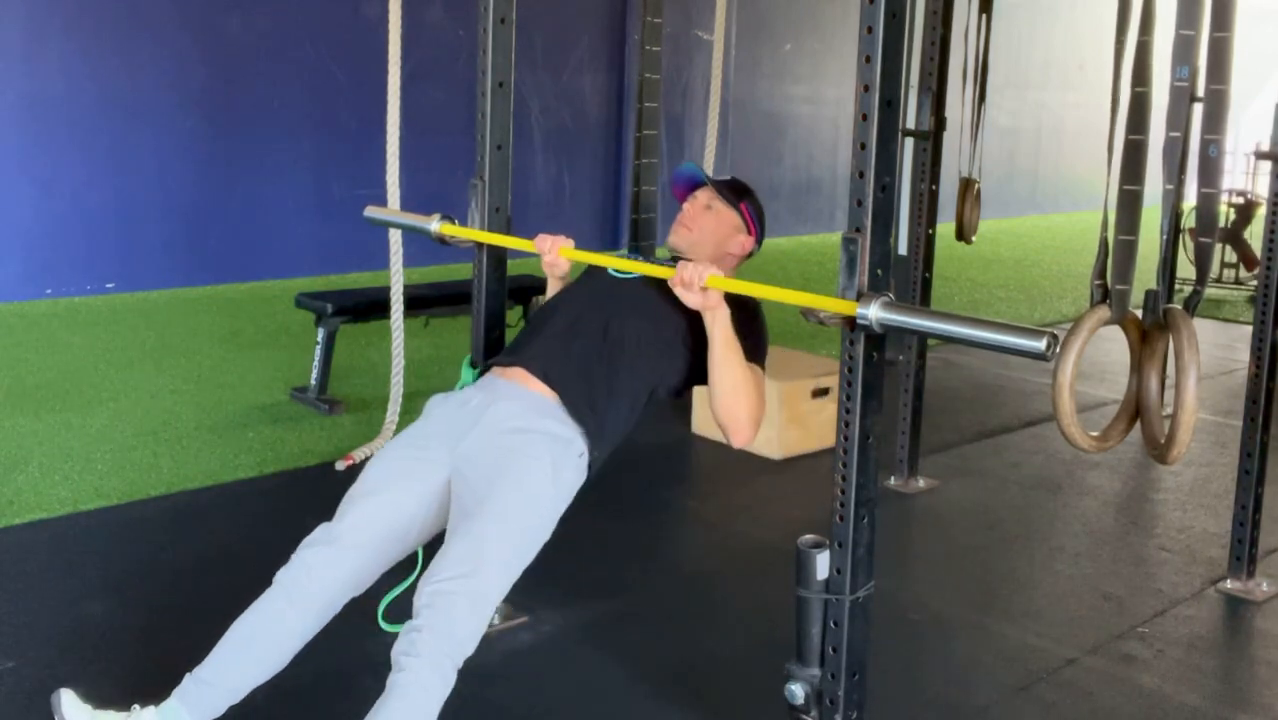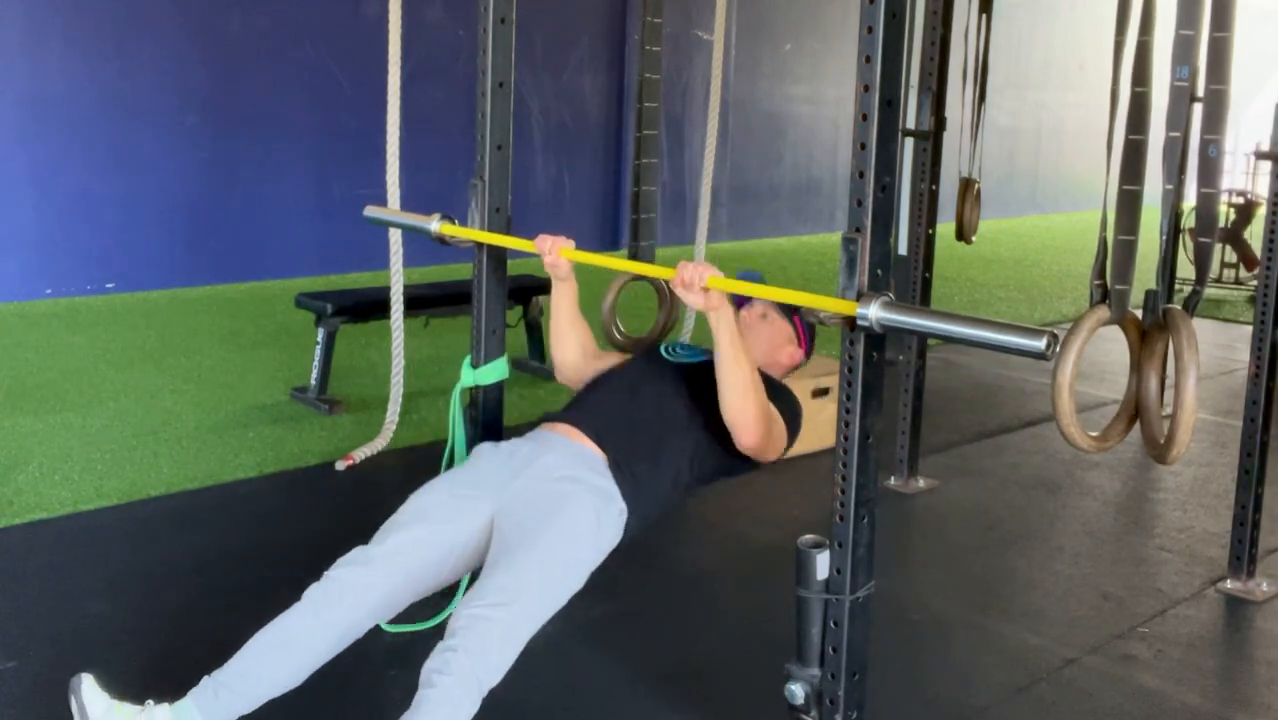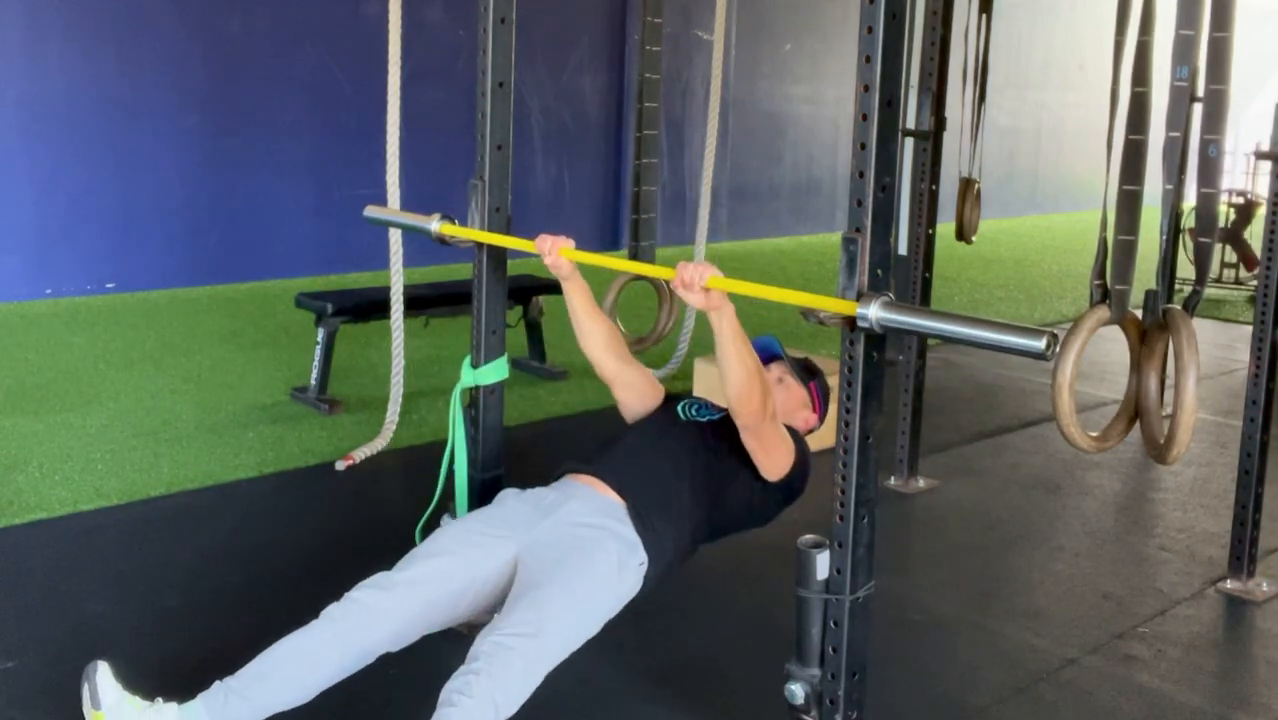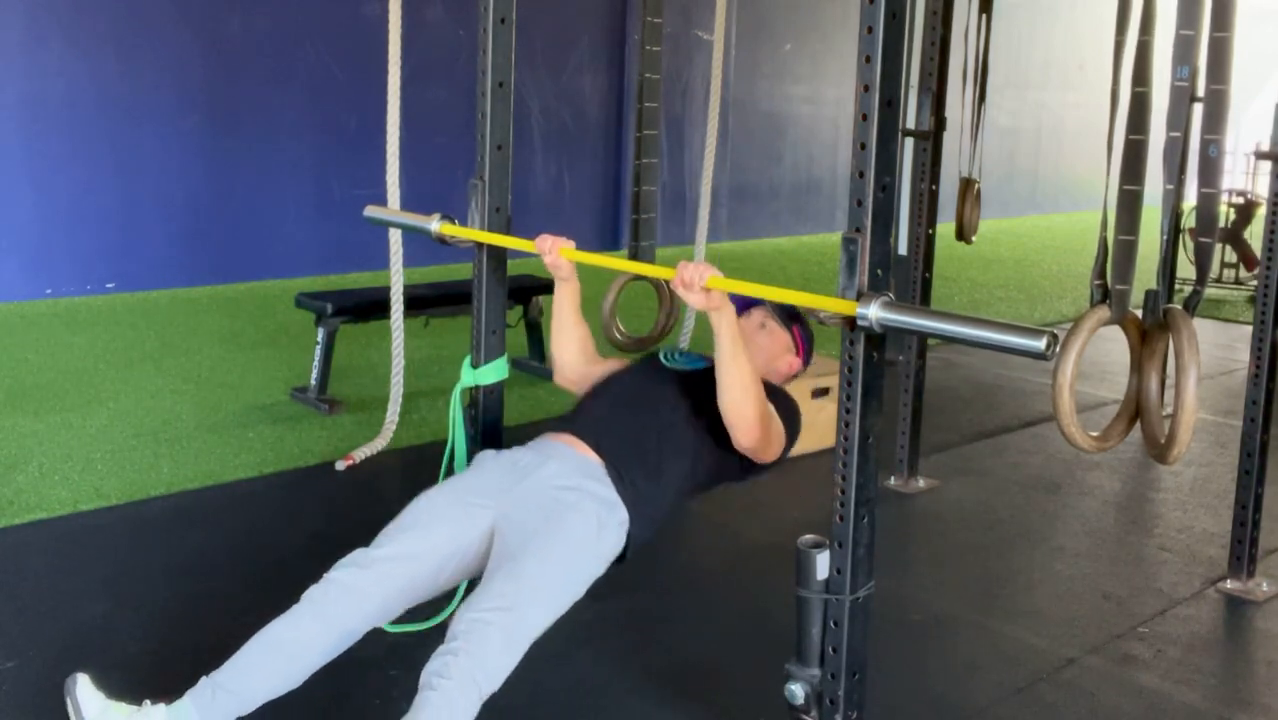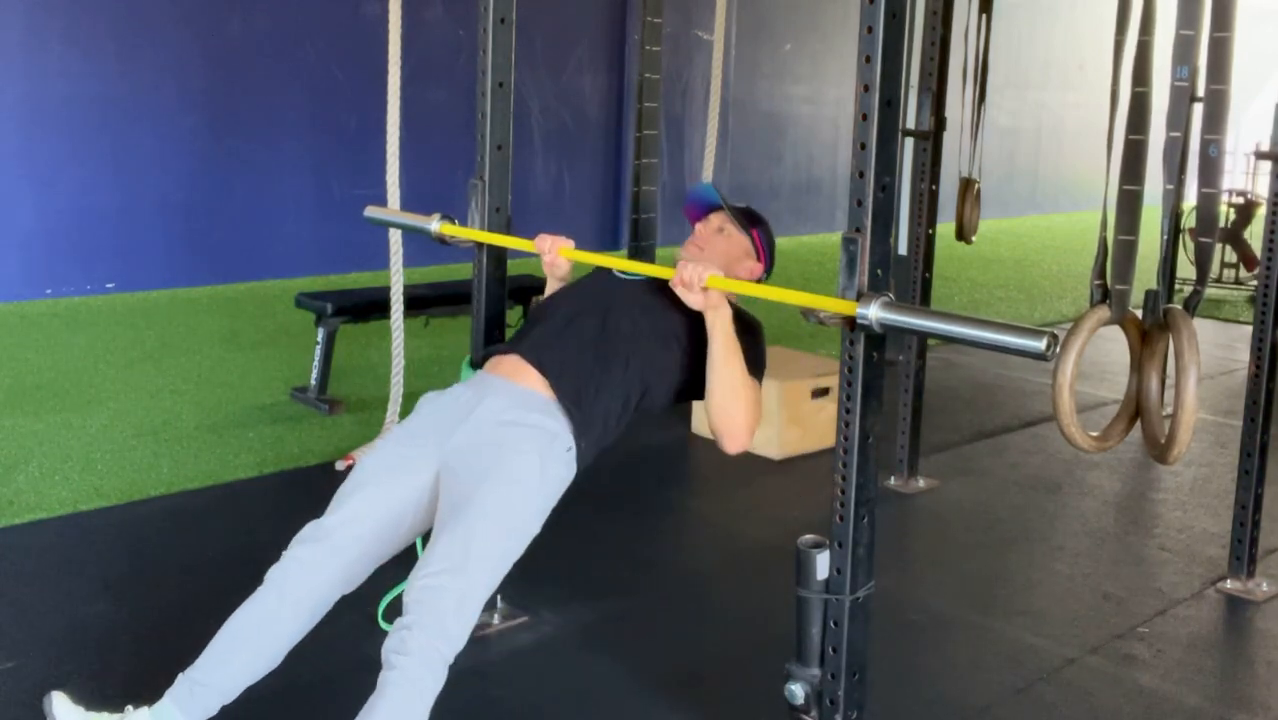
dt=0.5s
person 1, frame 1
left shoulder: (731, 314)
right shoulder: (627, 265)
left elbow: (740, 428)
left wrist: (715, 310)
right wrist: (557, 276)
left hip: (543, 440)
right hip: (467, 408)
left knee: (448, 611)
right knee: (328, 560)
person 1, frame 2
left shoulder: (772, 403)
right shoulder: (675, 358)
left elbow: (751, 435)
right elbow: (574, 370)
left wrist: (720, 311)
right wrist: (563, 277)
left hip: (587, 491)
right hip: (511, 459)
left knee: (479, 637)
right knee: (361, 581)
person 1, frame 3
left shoulder: (778, 464)
right shoulder: (682, 413)
left elbow: (751, 411)
right elbow: (611, 359)
left wrist: (719, 310)
right wrist: (567, 273)
left hip: (607, 542)
right hip: (533, 507)
right knee: (379, 604)
person 1, frame 4
left shoulder: (772, 412)
right shoulder: (674, 366)
left elbow: (747, 430)
right elbow: (574, 369)
left wrist: (718, 311)
right wrist: (564, 276)
left hip: (589, 506)
right hip: (514, 469)
left knee: (477, 645)
right knee: (360, 583)
person 1, frame 5
left shoulder: (728, 329)
right shoulder: (632, 273)
left elbow: (734, 434)
left wrist: (714, 308)
right wrist: (555, 278)
left hip: (533, 436)
right hip: (460, 403)
left knee: (436, 606)
right knee: (319, 556)
